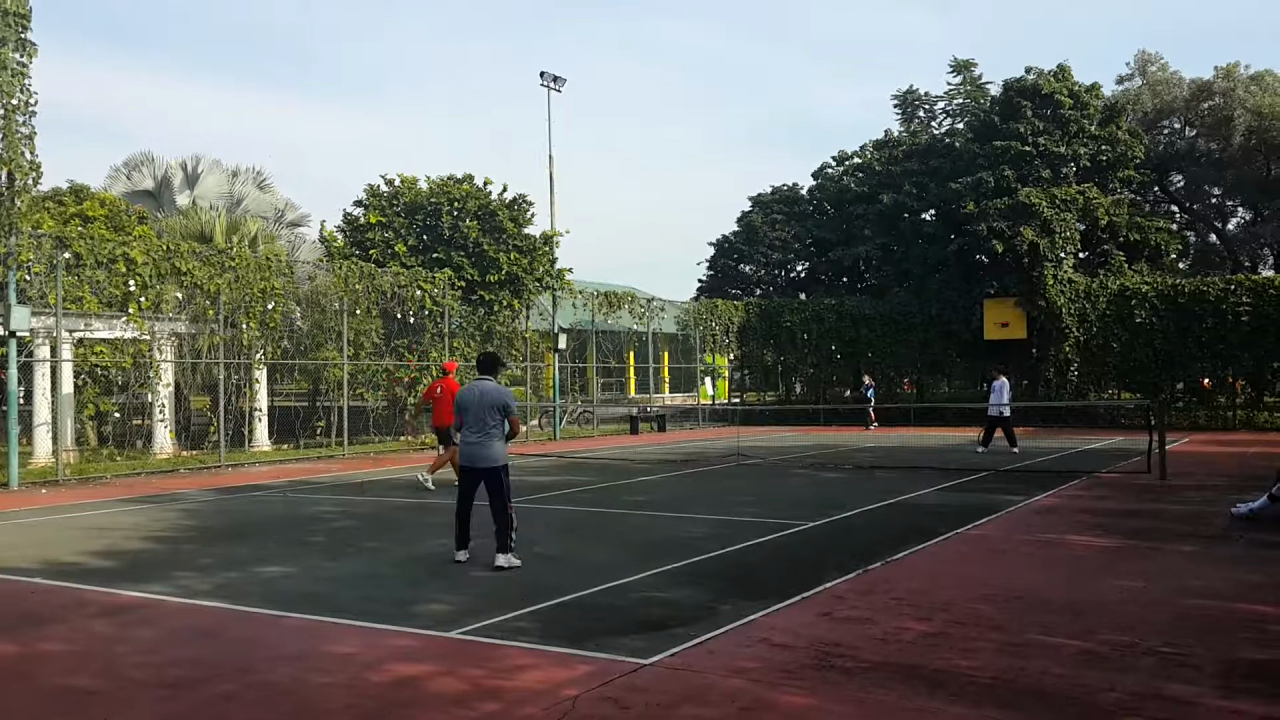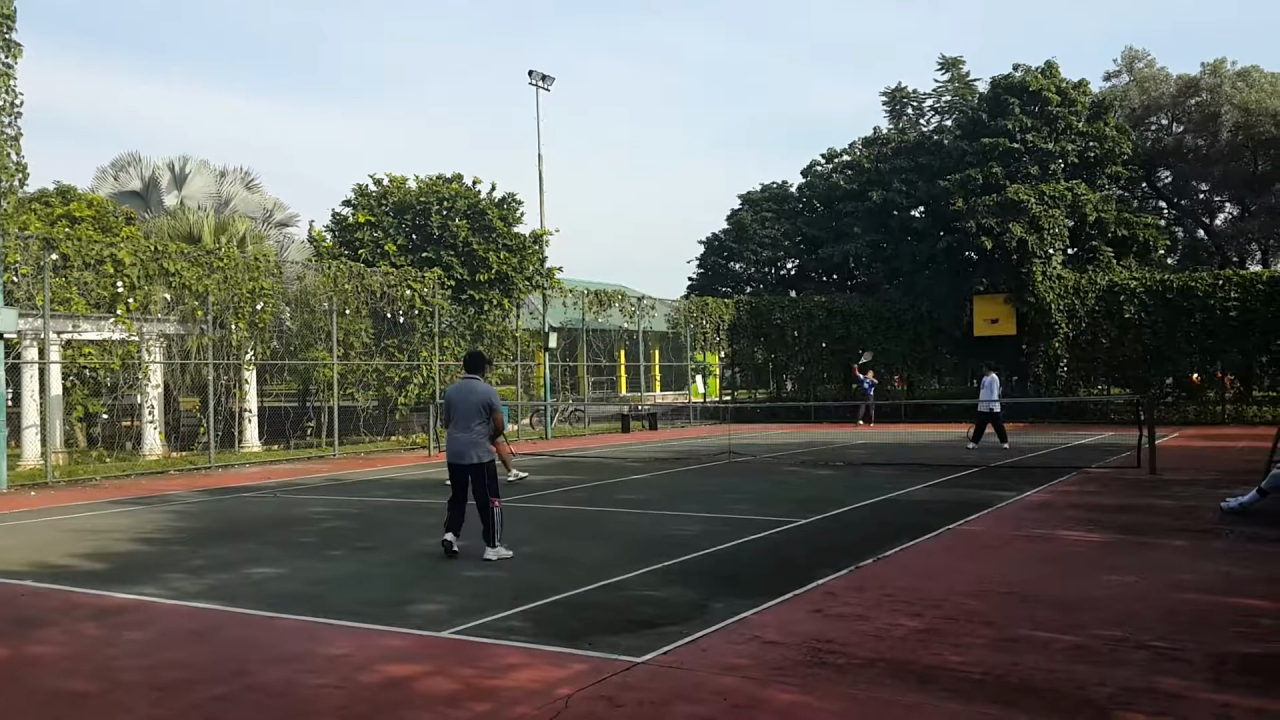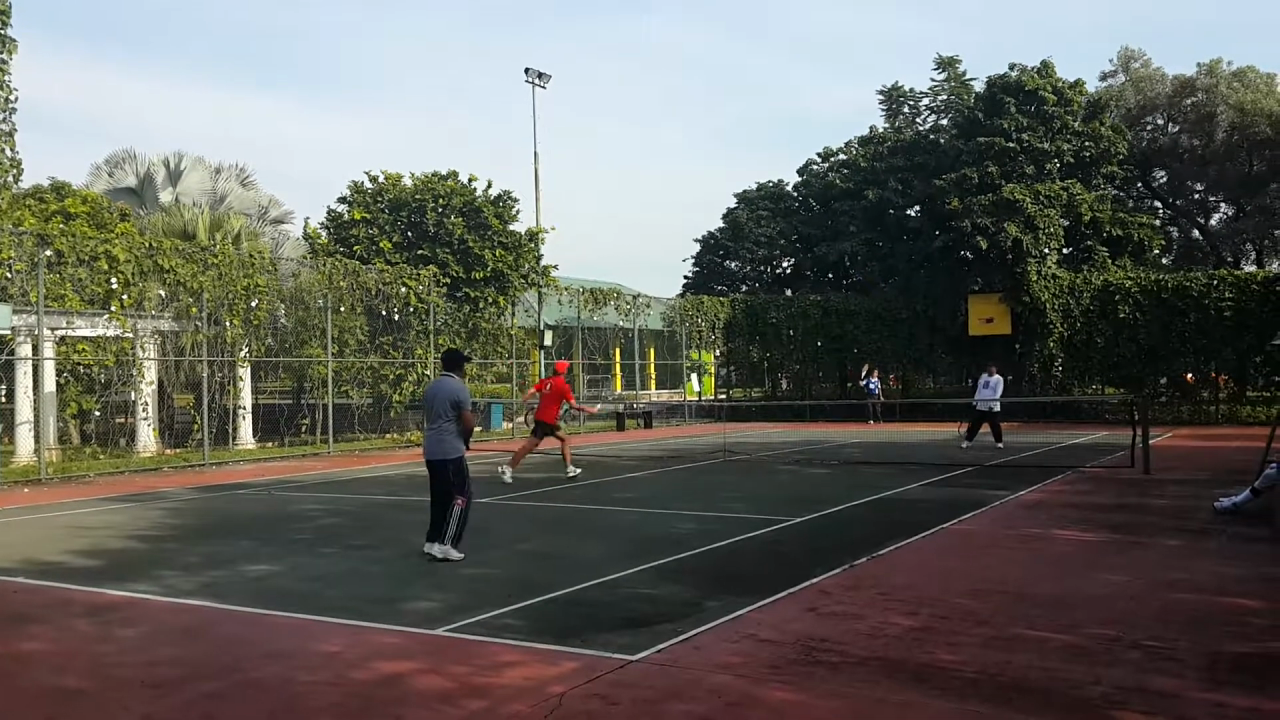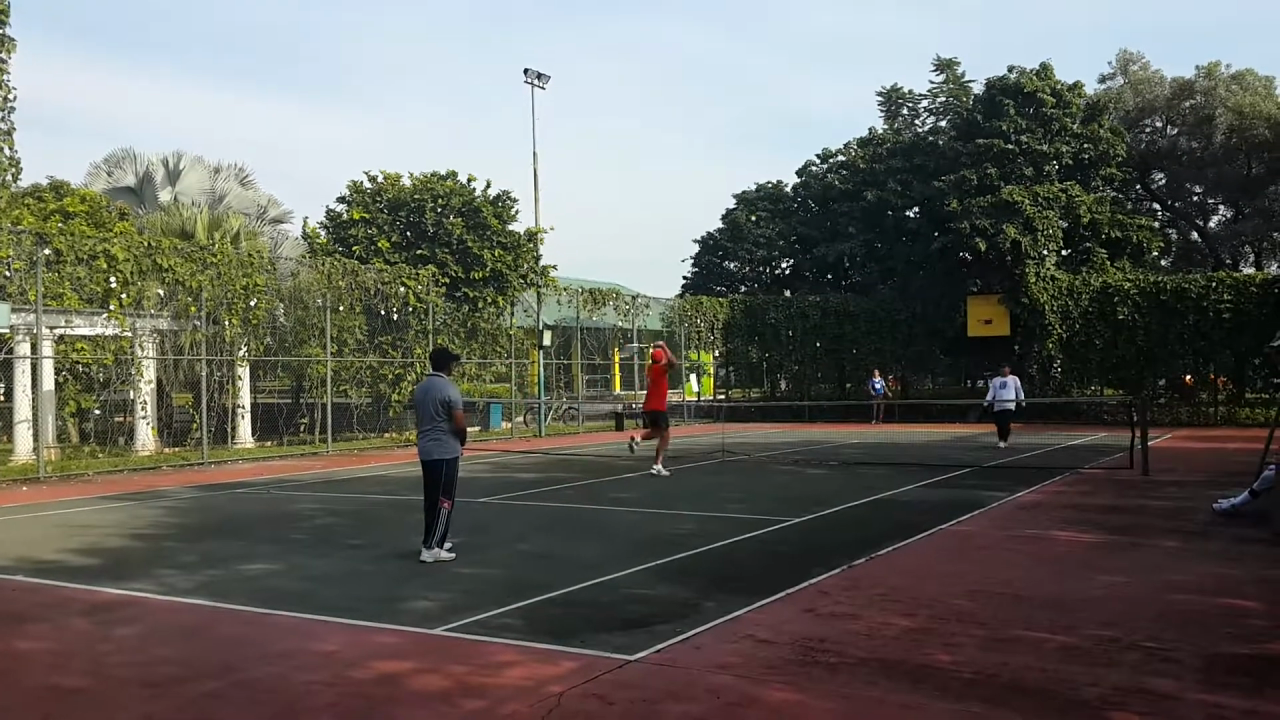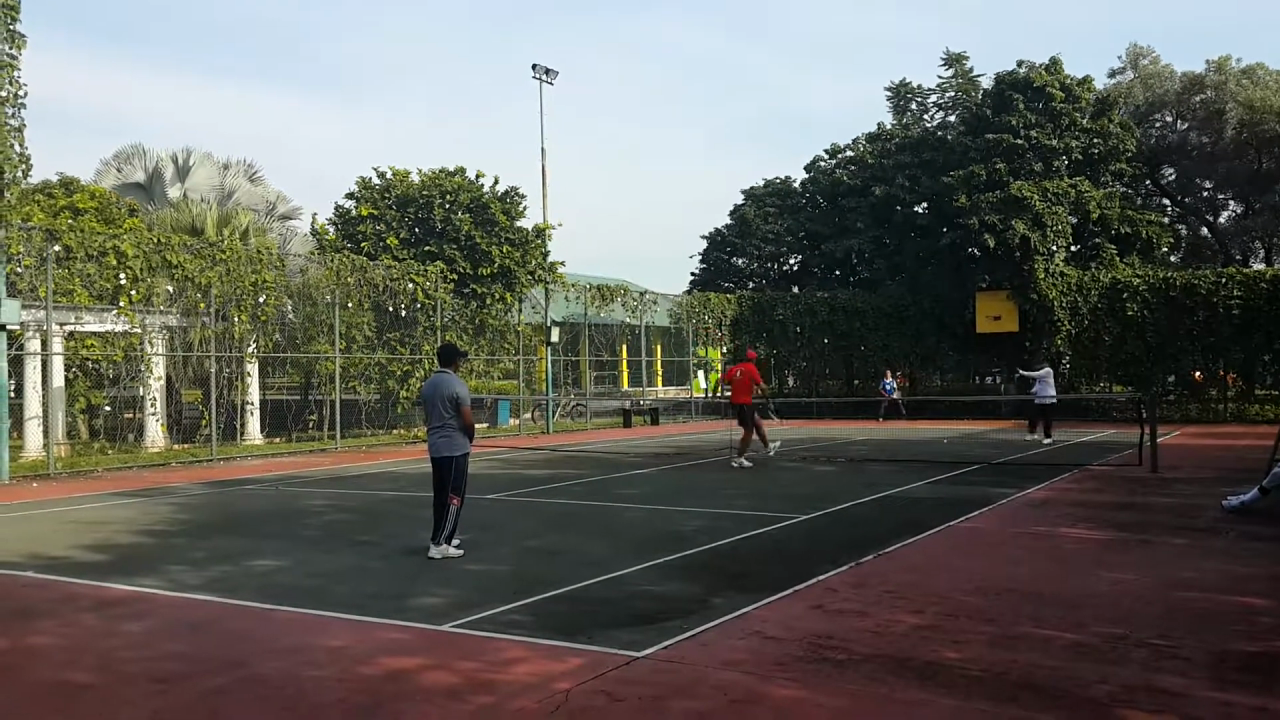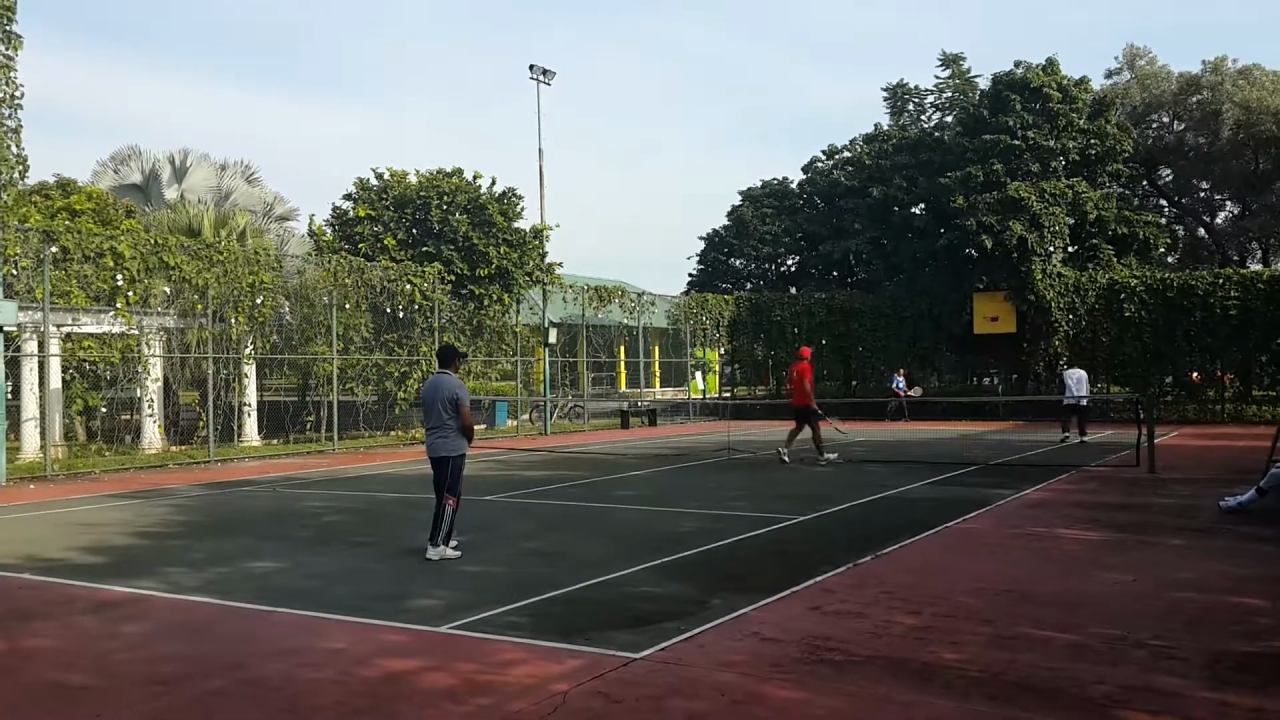
dt=0.5s
person 1, frame 1
left shoulder: (462, 392)
right shoulder: (503, 393)
left elbow: (456, 426)
right elbow: (515, 429)
left hip: (466, 457)
right hip: (494, 457)
left knee: (464, 505)
right knee: (503, 507)
left ankle: (461, 549)
right ankle: (503, 554)
person 1, frame 2
left shoulder: (451, 391)
right shoulder: (489, 391)
left elbow: (446, 423)
right elbow: (499, 426)
right wrist: (489, 439)
left hip: (454, 454)
right hip: (480, 454)
left knee: (457, 498)
right knee: (489, 500)
left ankle: (450, 534)
right ankle: (493, 547)
person 1, frame 3
left shoulder: (430, 388)
right shoulder: (459, 388)
right elbow: (468, 424)
right wrist: (465, 440)
left hip: (431, 450)
right hip: (450, 451)
left knee: (439, 497)
right knee: (460, 497)
left ankle: (434, 540)
right ankle: (445, 545)
person 1, frame 4
left shoulder: (420, 388)
right shoulder: (449, 388)
right elbow: (460, 424)
right wrist: (461, 442)
left hip: (426, 450)
right hip: (445, 451)
left knee: (431, 499)
right knee: (443, 500)
left ankle: (434, 541)
right ankle: (430, 549)
person 1, frame 5
left shoulder: (427, 385)
right shoulder: (457, 385)
right elbow: (468, 421)
right wrist: (470, 439)
left hip: (435, 447)
right hip: (455, 448)
left knee: (441, 495)
right knee: (453, 497)
left ankle: (442, 538)
right ankle: (438, 545)
person 1, frame 6
left shoulder: (427, 385)
right shoulder: (457, 386)
right elbow: (467, 422)
right wrist: (469, 440)
left hip: (433, 447)
right hip: (452, 448)
left knee: (442, 496)
right knee: (449, 497)
left ankle: (441, 539)
right ankle: (436, 546)
